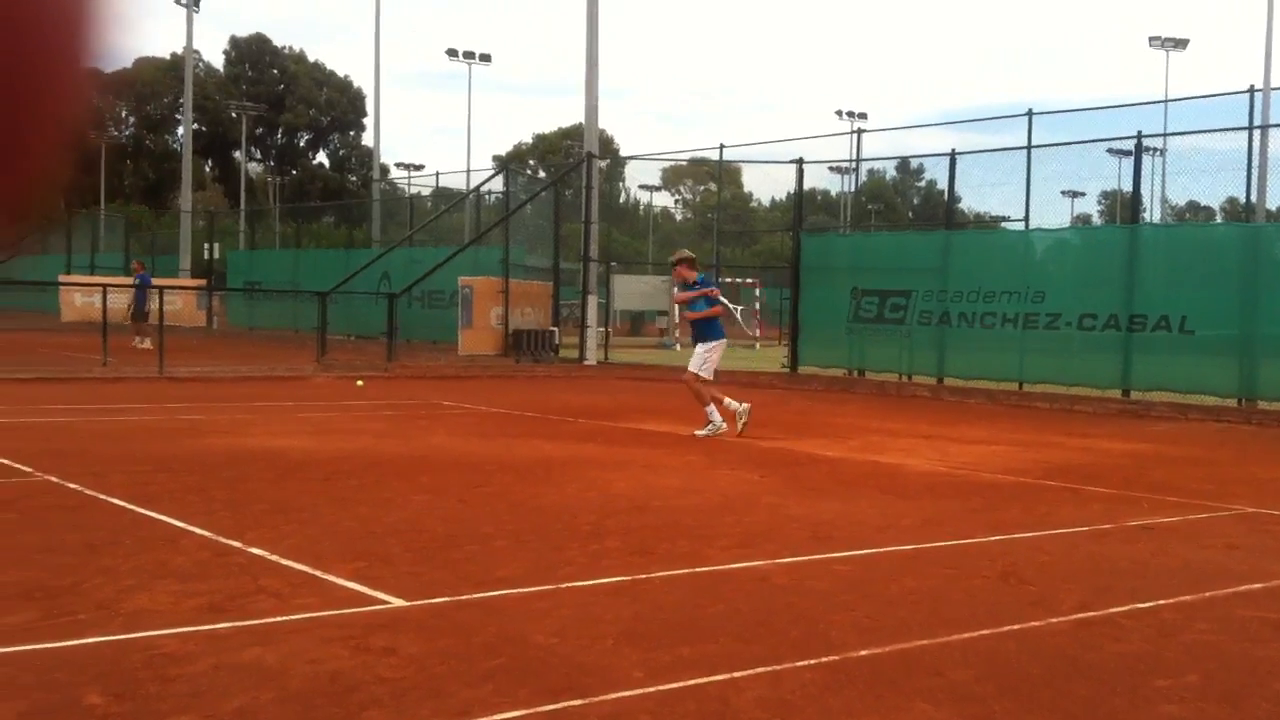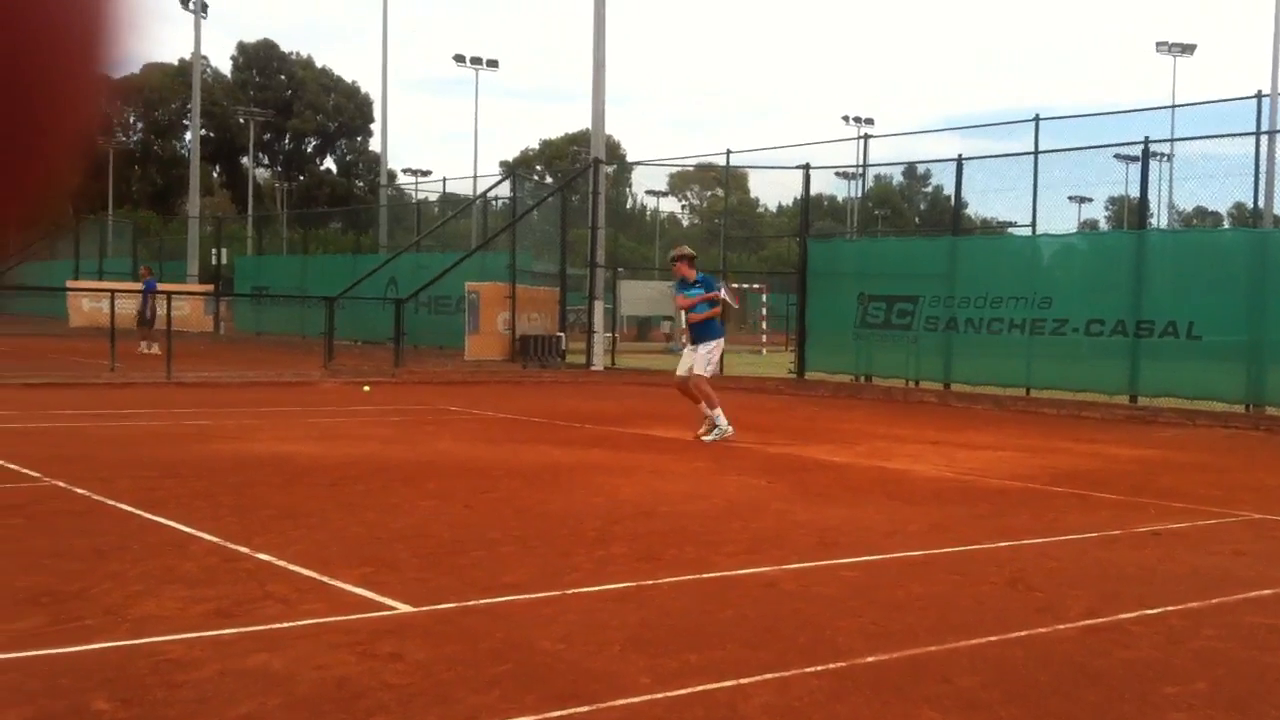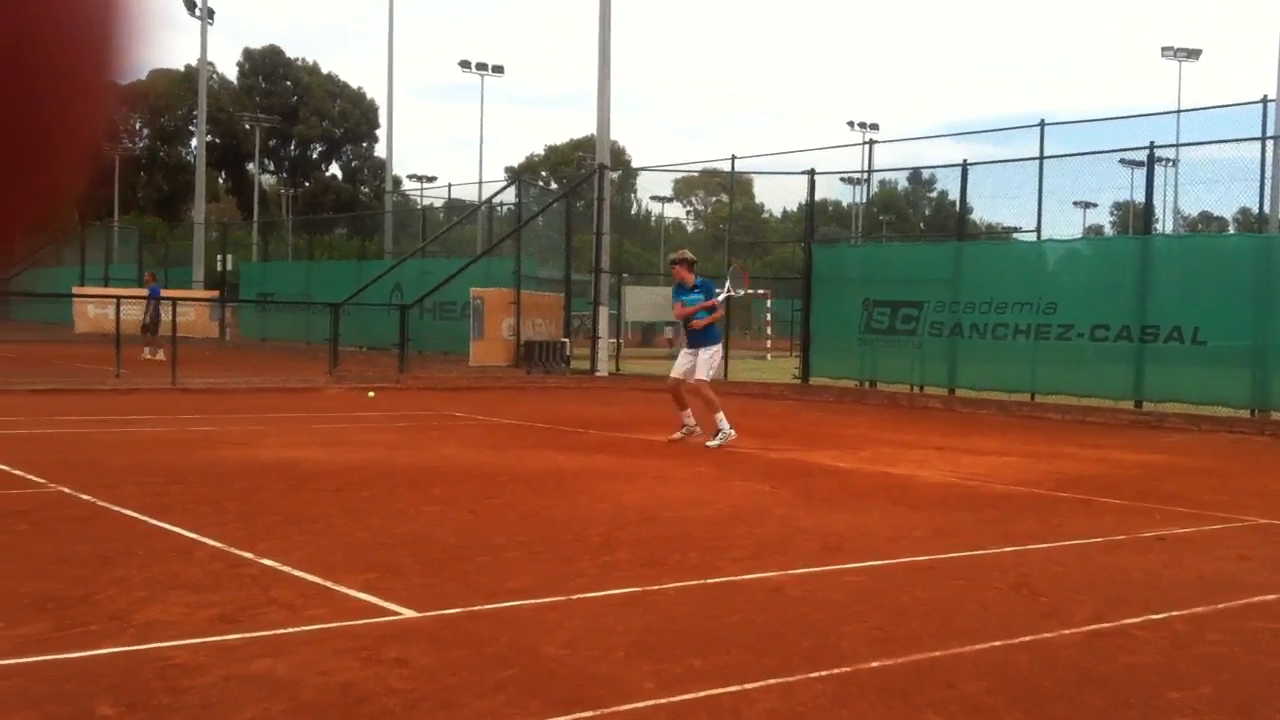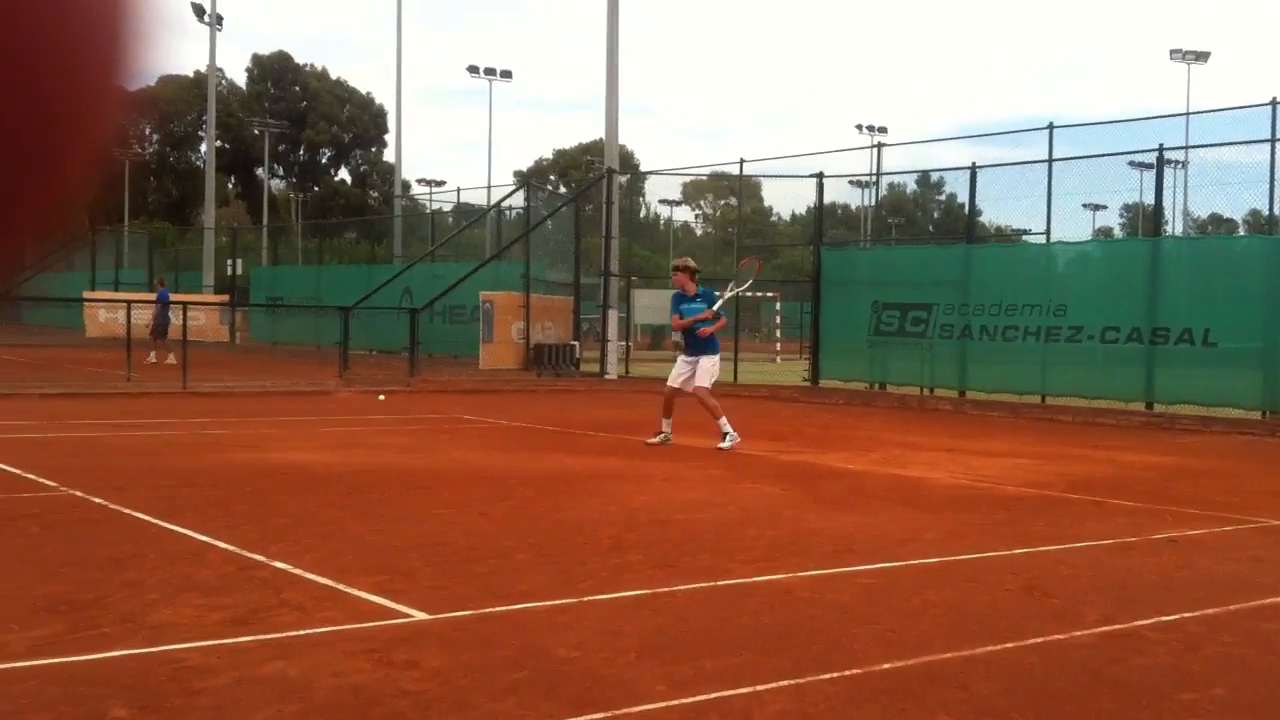
dt=0.1s
person 1, frame 1
left shoulder: (707, 283)
right shoulder: (685, 288)
left elbow: (719, 309)
right elbow: (678, 299)
left wrist: (696, 315)
right wrist: (703, 292)
left hip: (712, 339)
right hip: (702, 342)
left knee: (690, 379)
right knee: (702, 388)
left ankle: (717, 422)
right ankle: (739, 408)
person 1, frame 2
left shoulder: (707, 281)
right shoulder: (681, 284)
left elbow: (719, 309)
right elbow: (680, 304)
left wrist: (701, 316)
right wrist: (707, 296)
left hip: (711, 339)
right hip: (694, 341)
left knee: (698, 381)
right knee: (681, 382)
left ankle: (723, 425)
right ankle: (711, 416)
person 1, frame 3
left shoulder: (706, 286)
right shoulder: (677, 289)
left elbow: (719, 313)
right elbow: (678, 314)
left wrist: (704, 321)
right wrist: (705, 305)
left hip: (709, 344)
right hip: (690, 346)
left knee: (699, 386)
right knee: (673, 385)
left ankle: (725, 429)
right ankle: (690, 425)
person 1, frame 4
left shoulder: (708, 295)
right shoulder: (677, 297)
left elbow: (723, 320)
right elbow: (675, 325)
left wrist: (711, 328)
right wrist: (695, 318)
left hip: (708, 353)
right hip: (687, 354)
left knee: (701, 392)
right knee: (669, 392)
left ankle: (729, 433)
right ankle: (665, 432)
